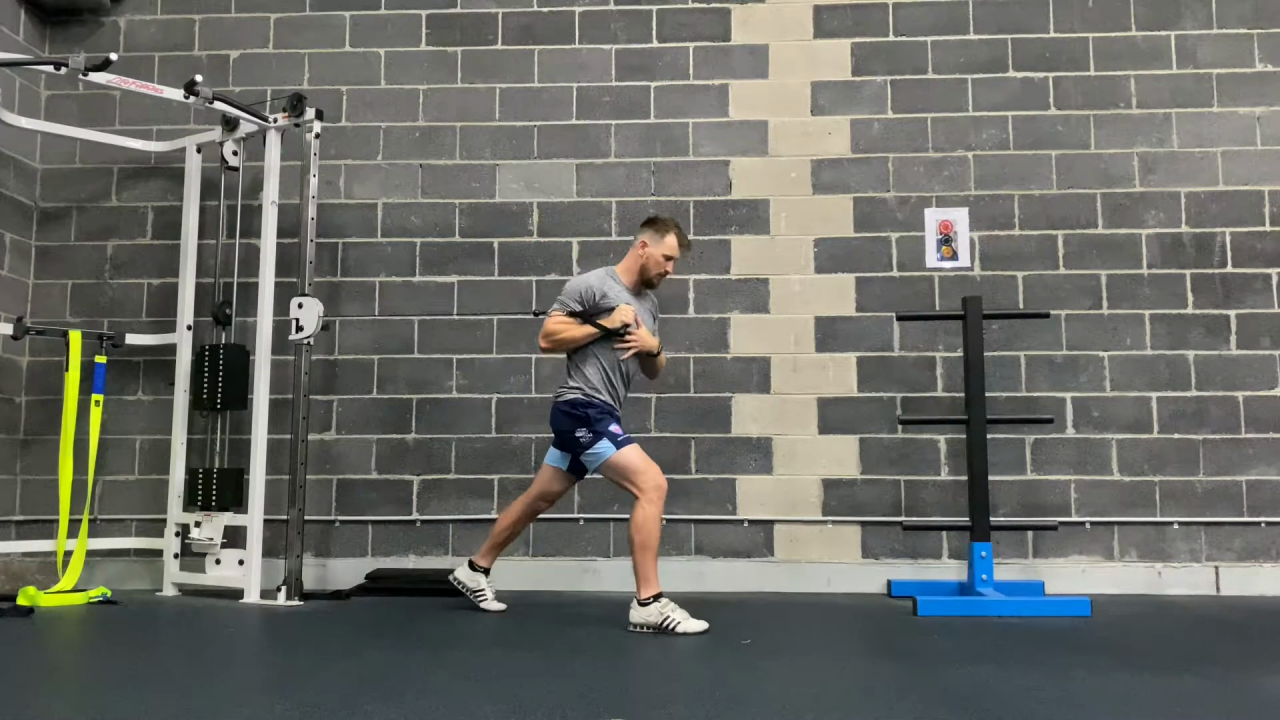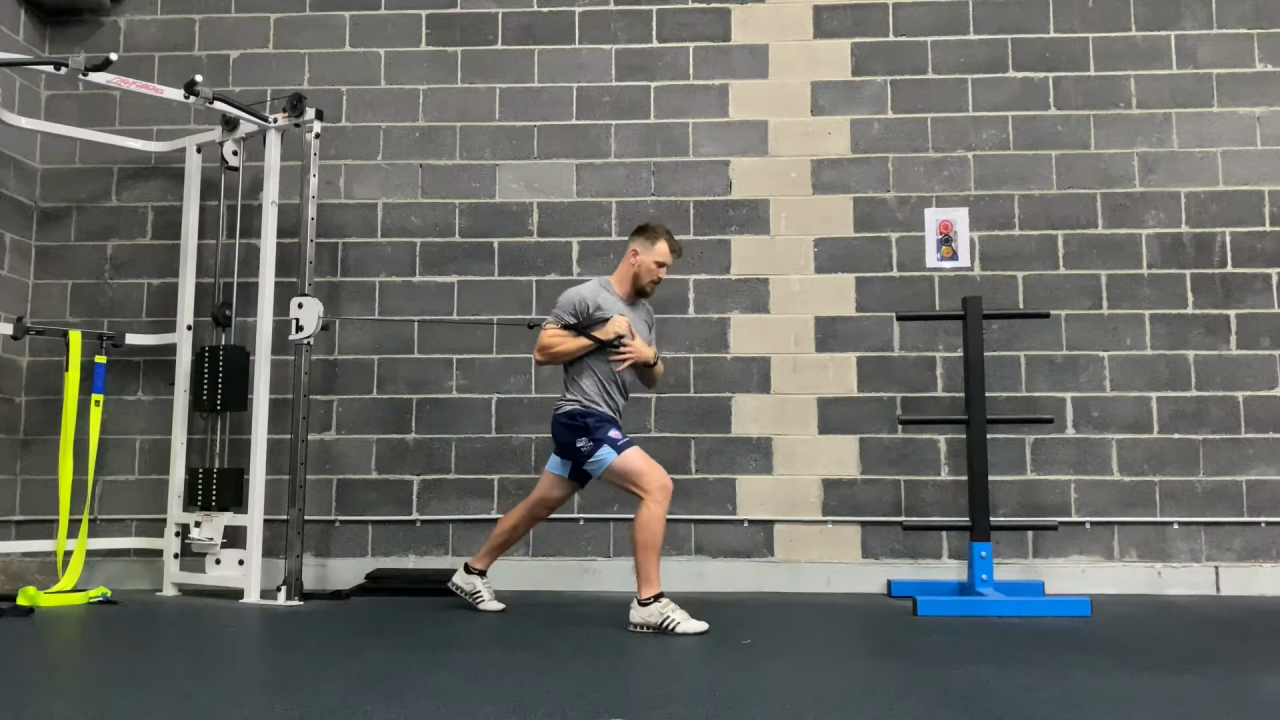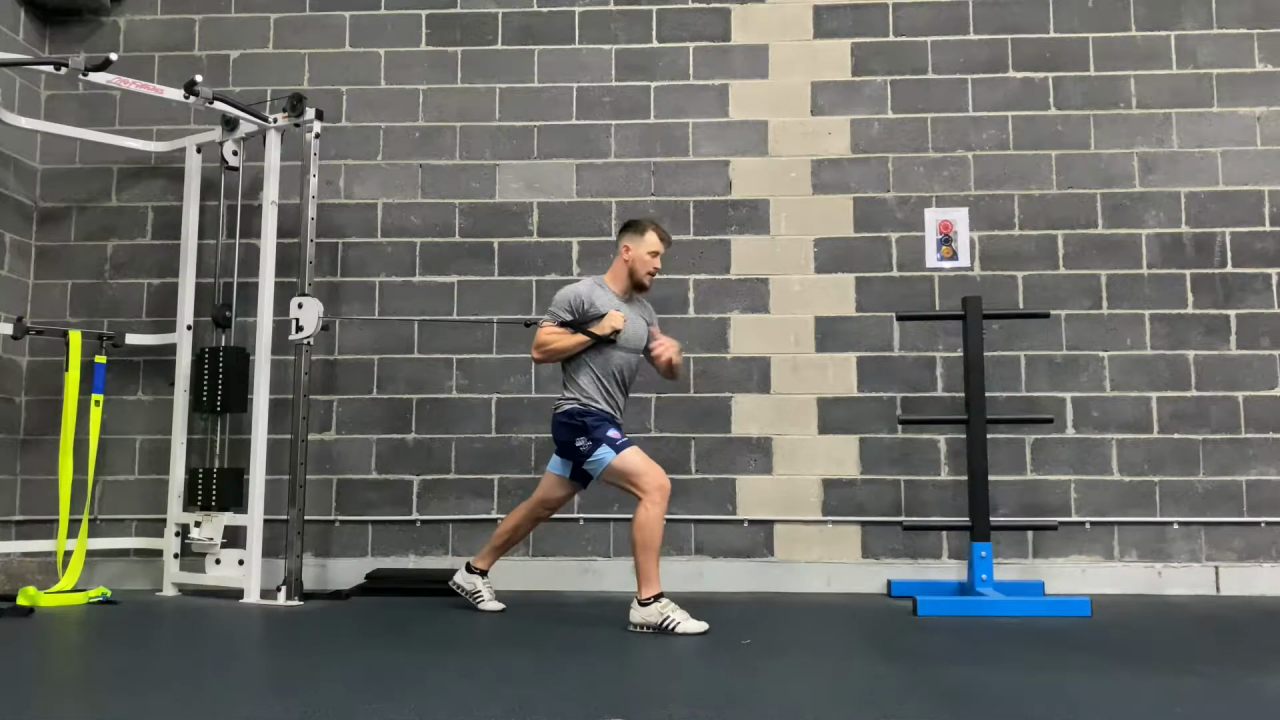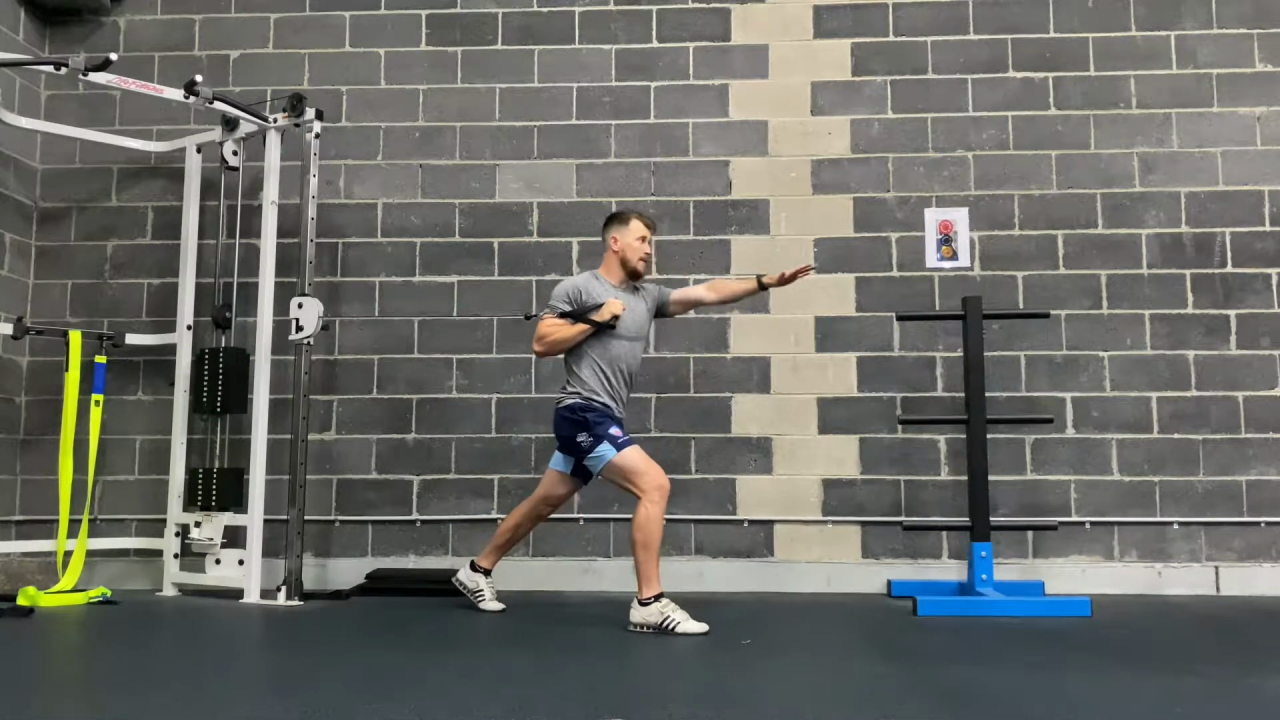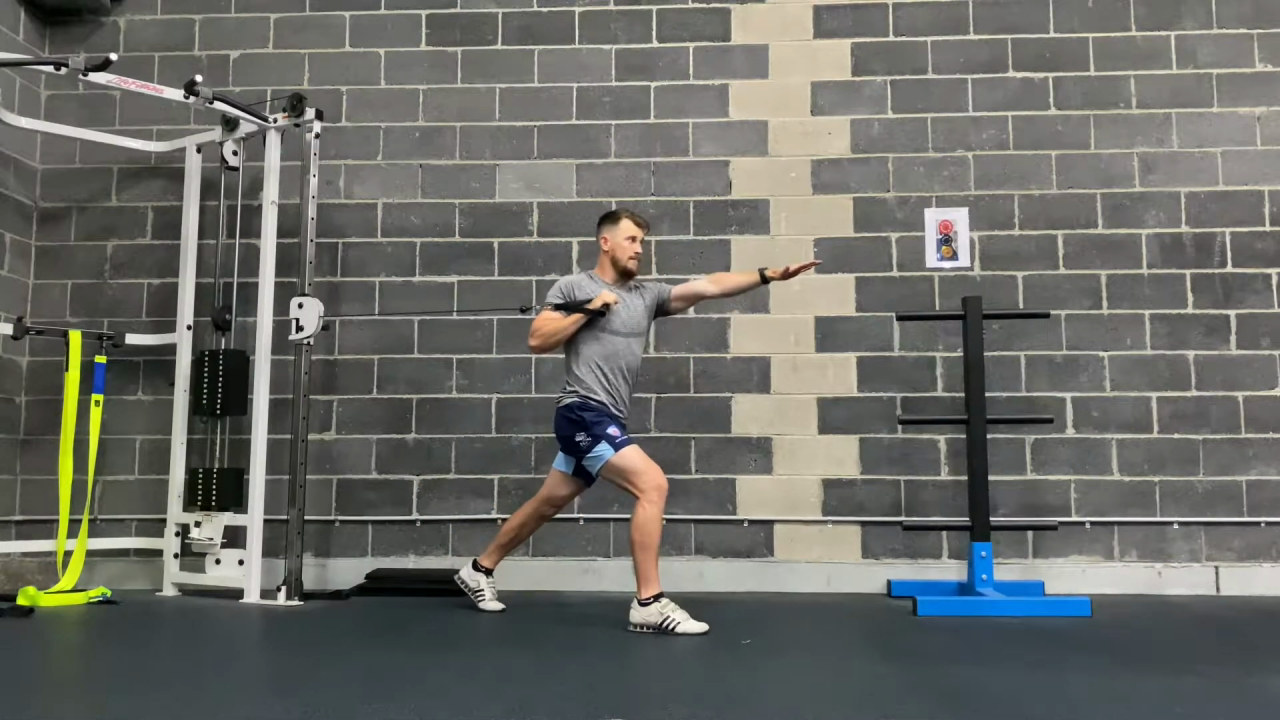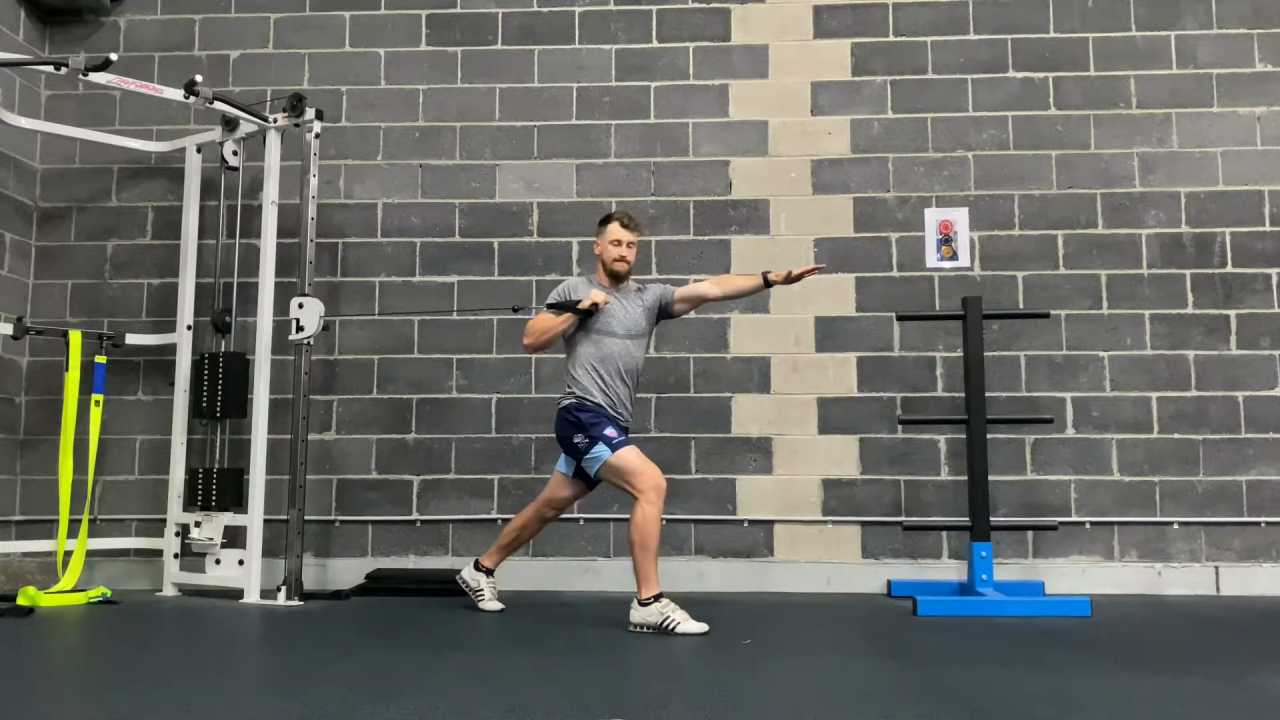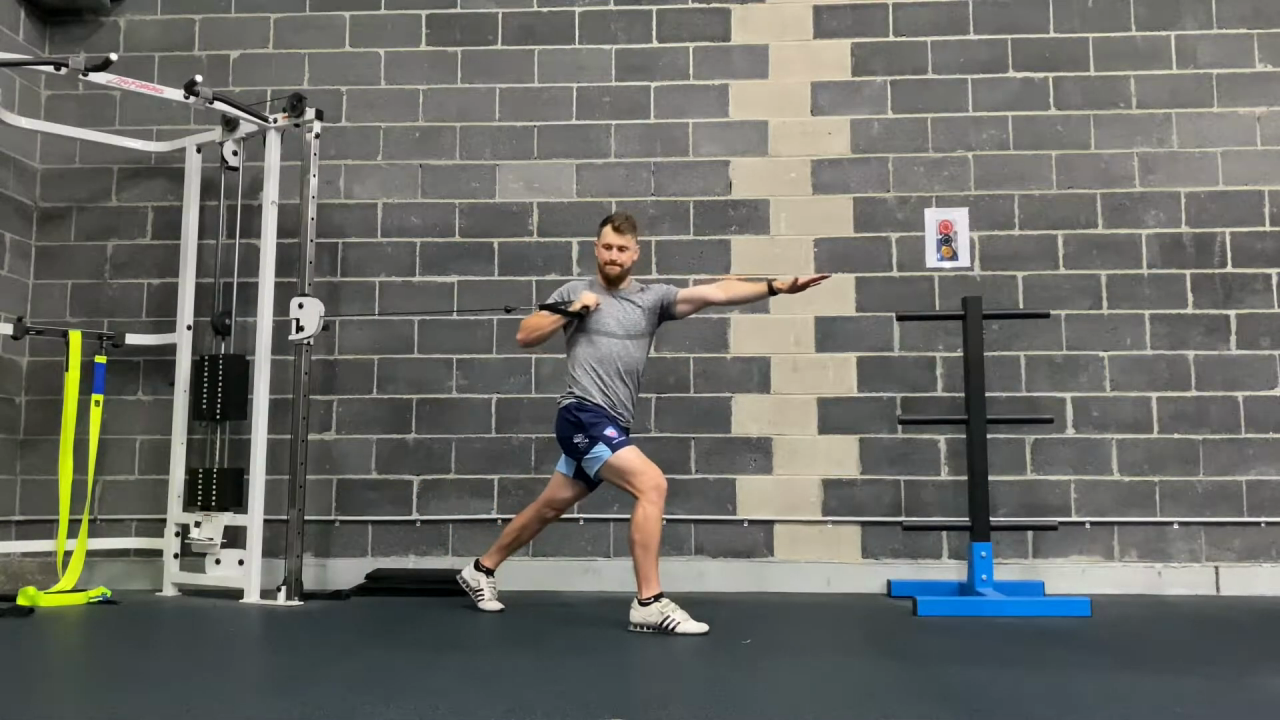
dt=0.3s
person 1, frame 1
left shoulder: (649, 302)
right shoulder: (590, 285)
left elbow: (654, 371)
right elbow: (547, 339)
left wrist: (654, 347)
right wrist: (605, 324)
left hip: (597, 415)
right hip: (583, 409)
left knee: (540, 497)
right knee: (652, 485)
left ankle: (475, 569)
right ankle: (648, 603)
person 1, frame 2
left shoulder: (644, 312)
right shoulder: (584, 296)
left elbow: (652, 380)
right elbow: (543, 351)
left wrist: (650, 357)
right wrist: (599, 336)
left hip: (597, 424)
right hip: (582, 419)
left knee: (541, 504)
right knee: (657, 485)
left ankle: (472, 573)
right ankle: (649, 604)
person 1, frame 3
left shoulder: (643, 309)
right shoulder: (579, 295)
left elbow: (670, 373)
right elbow: (540, 350)
left wrist: (671, 352)
right wrist: (597, 331)
left hip: (601, 423)
right hip: (582, 418)
left knee: (543, 505)
right knee: (655, 486)
left ankle: (474, 571)
right ankle: (649, 604)
person 1, frame 4
left shoulder: (648, 296)
right shoulder: (577, 288)
left elbow: (708, 293)
right elbow: (541, 344)
left wrist: (766, 281)
right wrist: (596, 319)
left hip: (602, 420)
right hip: (584, 414)
left knee: (543, 503)
right knee: (654, 485)
left ankle: (477, 571)
right ankle: (649, 604)
person 1, frame 5
left shoulder: (647, 295)
right shoulder: (572, 286)
left elbow: (710, 286)
right elbow: (538, 339)
left wrist: (770, 274)
right wrist: (589, 309)
left hip: (604, 421)
right hip: (584, 414)
left knee: (547, 504)
right knee: (653, 484)
left ankle: (479, 570)
right ankle: (649, 604)
person 1, frame 6
left shoulder: (651, 297)
right shoulder: (573, 290)
left elbow: (711, 289)
right elbow: (531, 340)
left wrist: (772, 278)
right wrist: (580, 309)
left hip: (610, 425)
right hip: (583, 416)
left knee: (549, 506)
right knee: (651, 485)
left ankle: (481, 570)
right ankle: (649, 604)
person 1, frame 7
left shoulder: (654, 297)
right shoulder: (573, 291)
left elbow: (716, 292)
right elbow: (525, 336)
left wrist: (777, 286)
right wrist: (571, 311)
left hip: (611, 425)
right hip: (584, 416)
left knee: (549, 507)
right knee: (652, 485)
left ankle: (481, 570)
right ankle: (649, 604)
